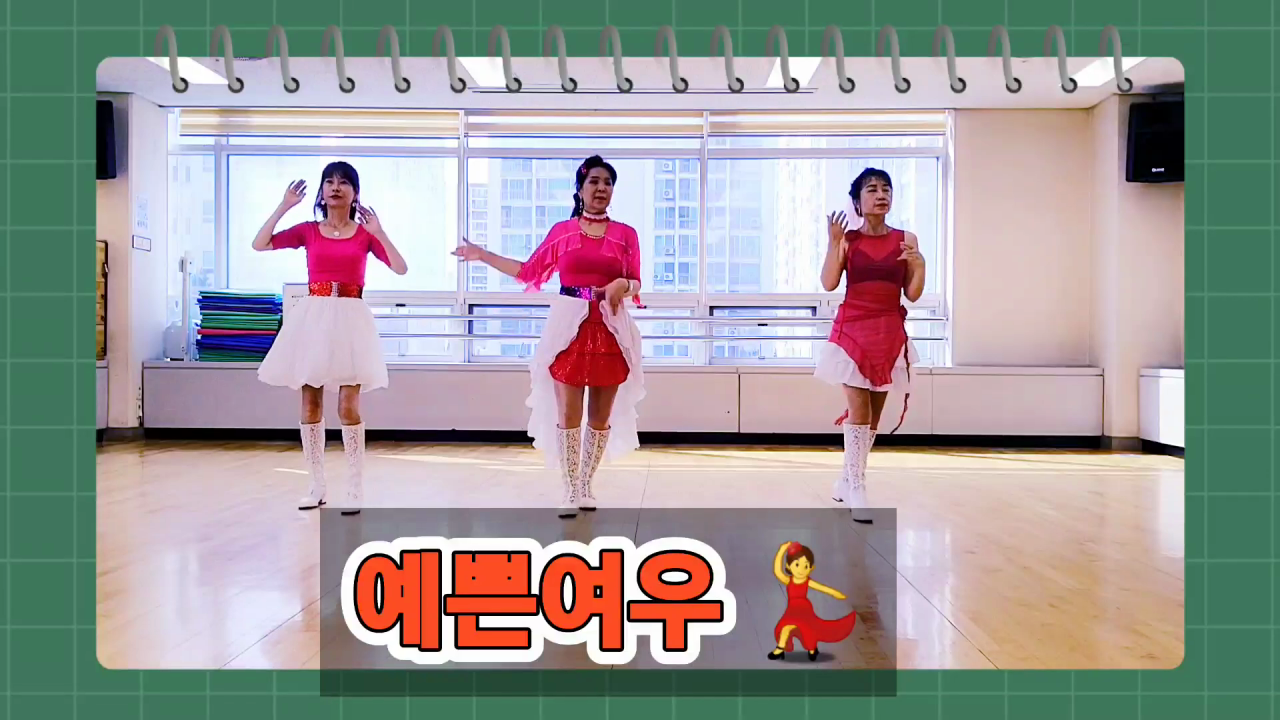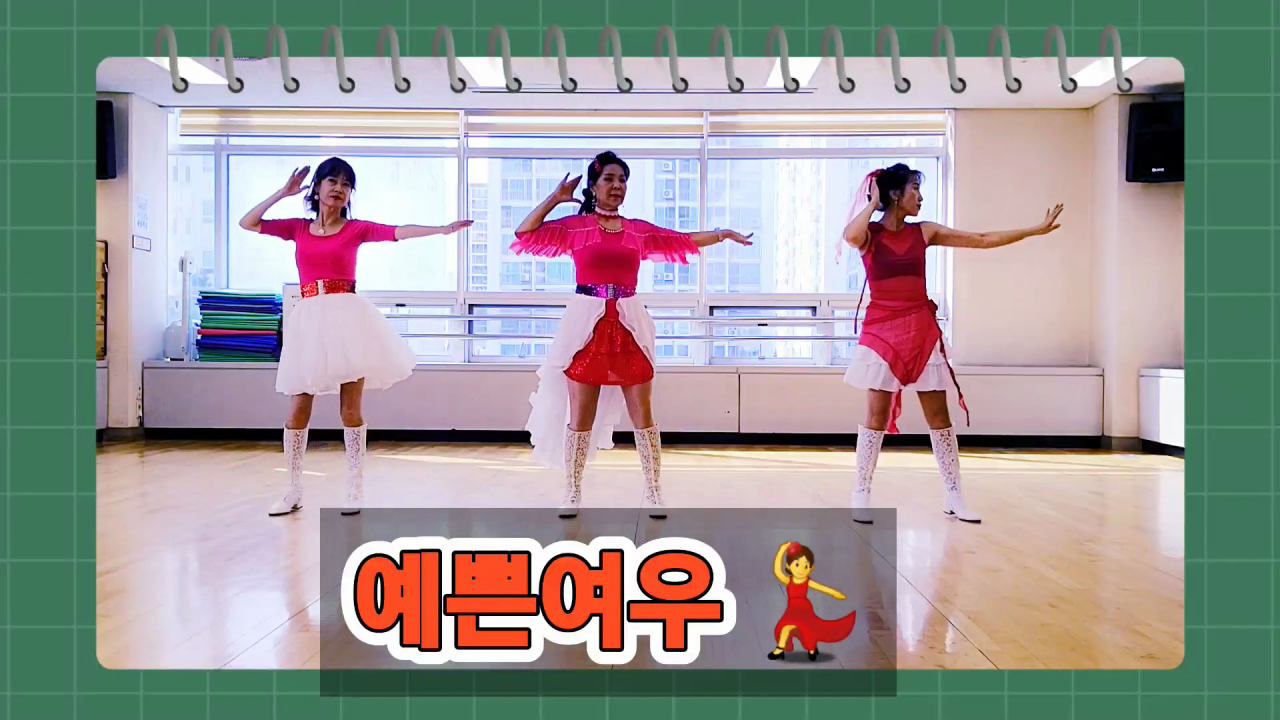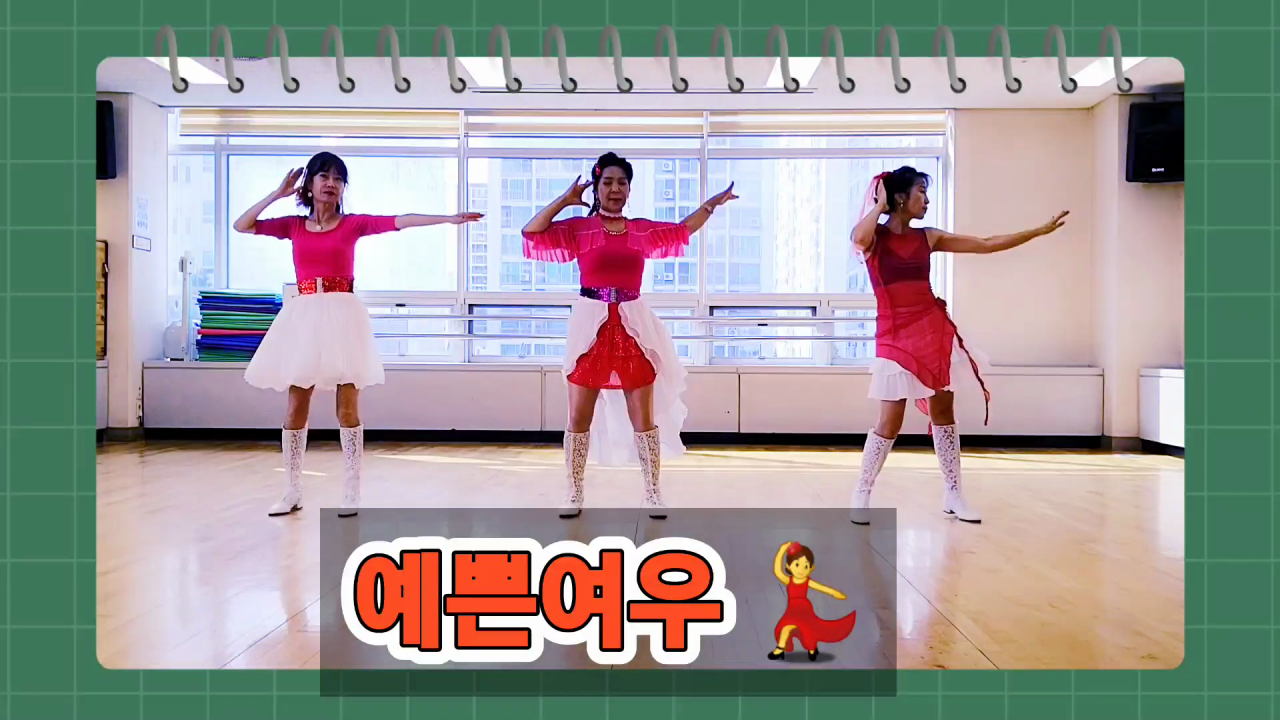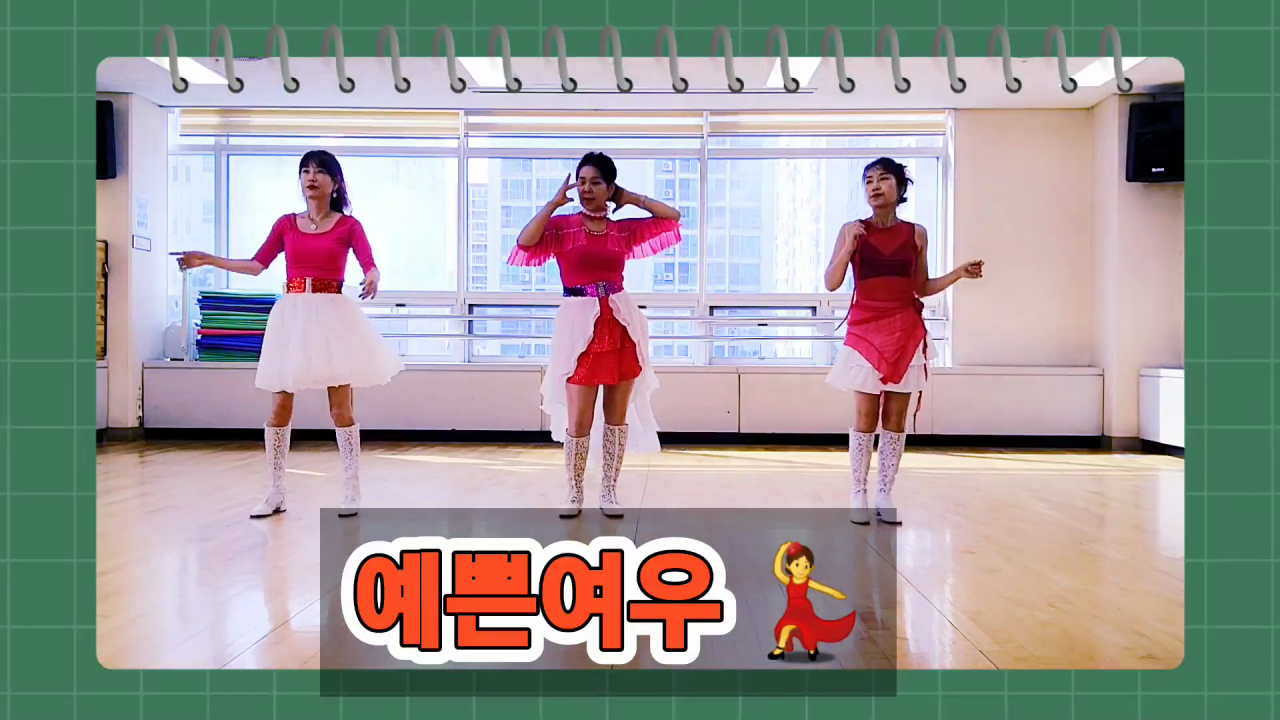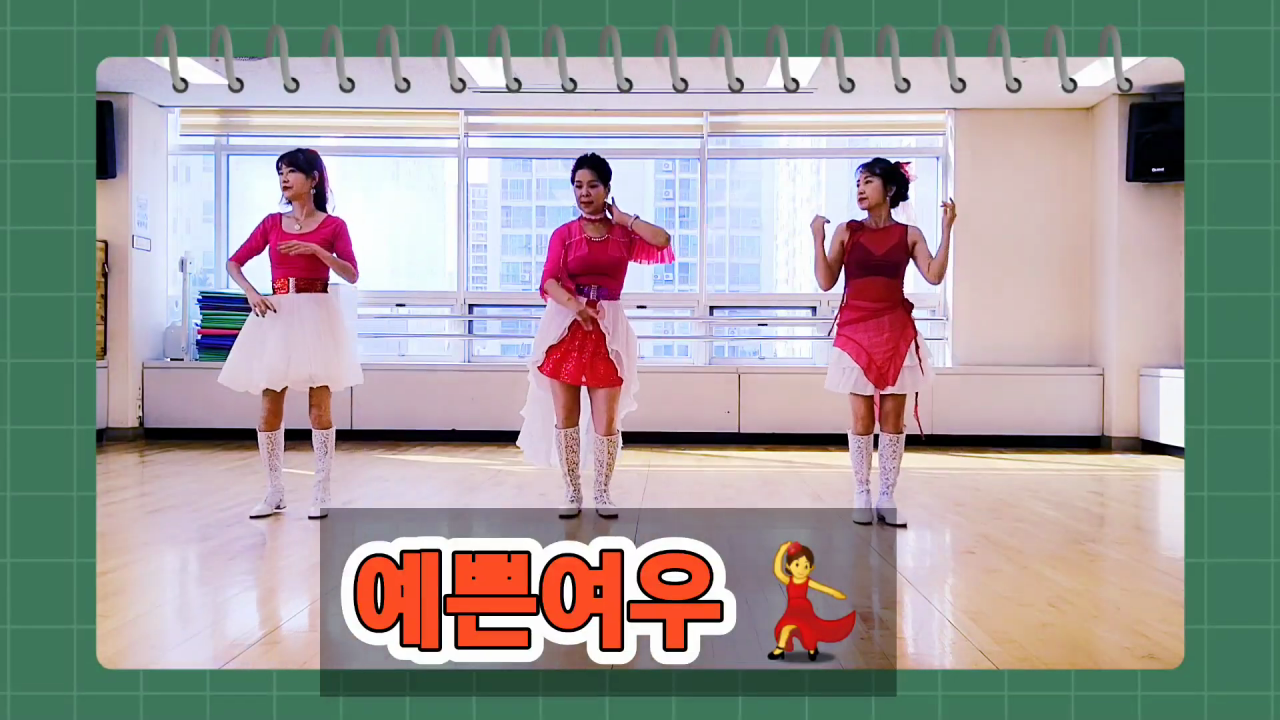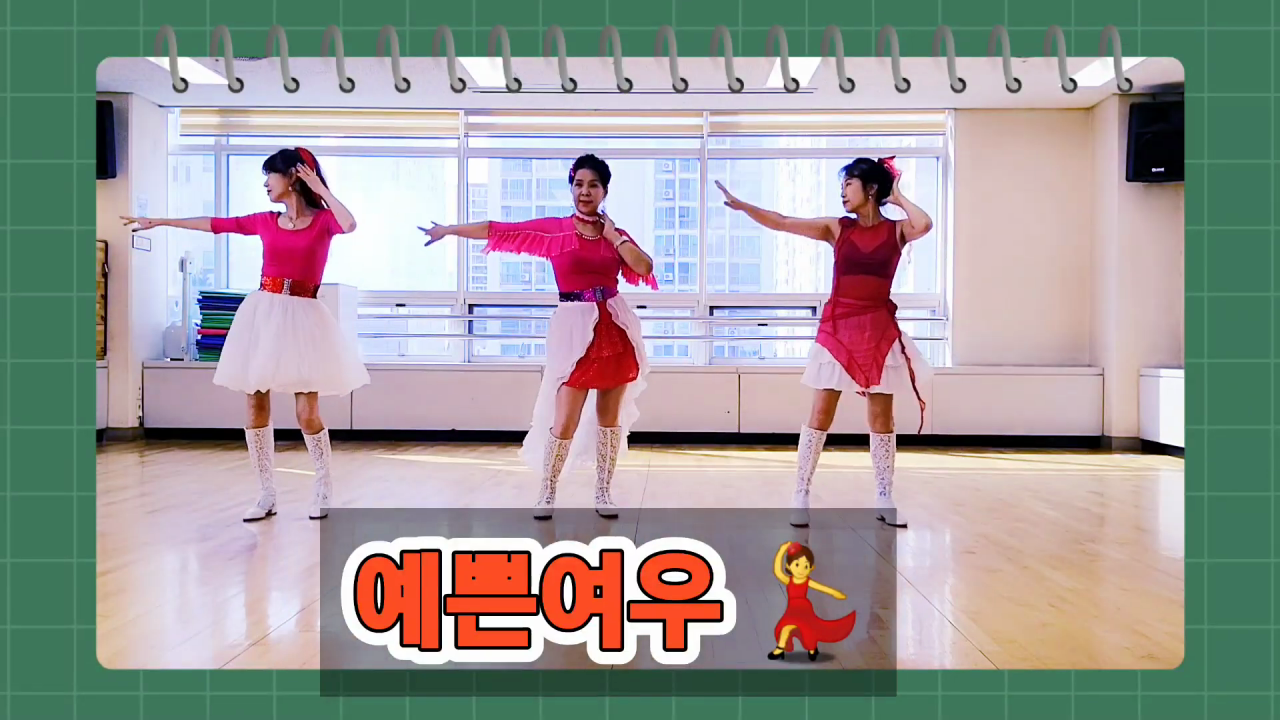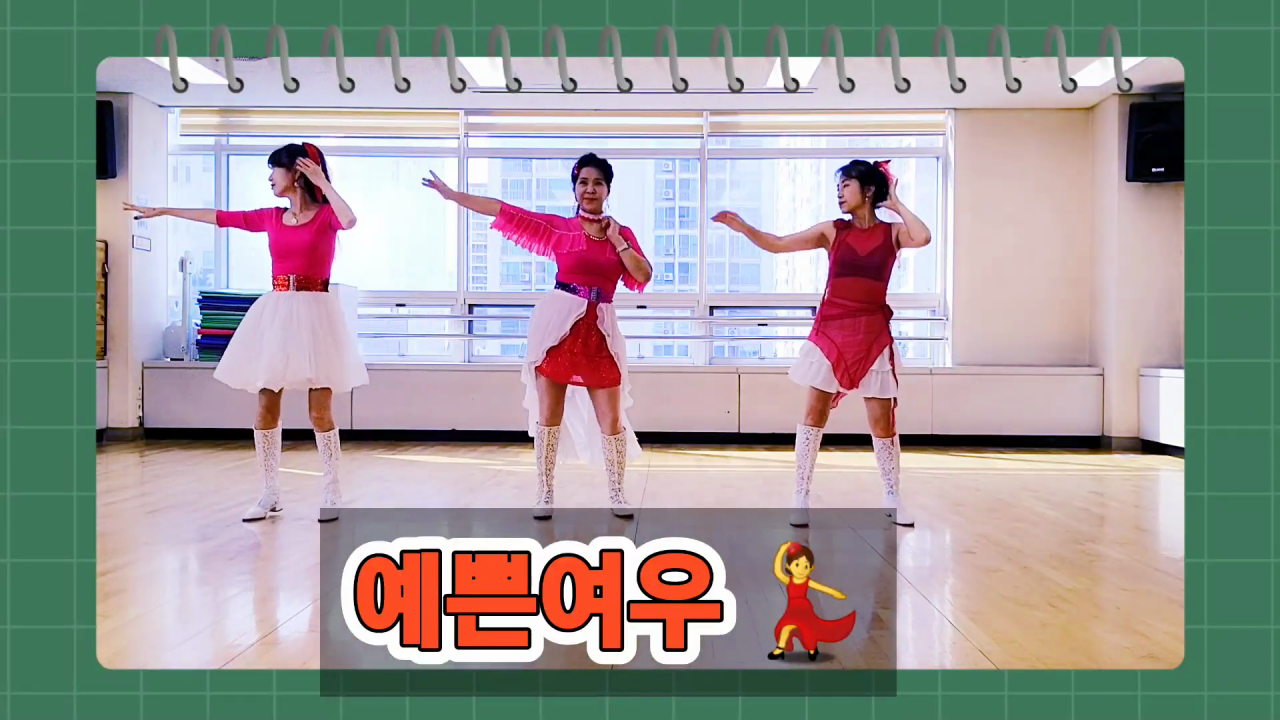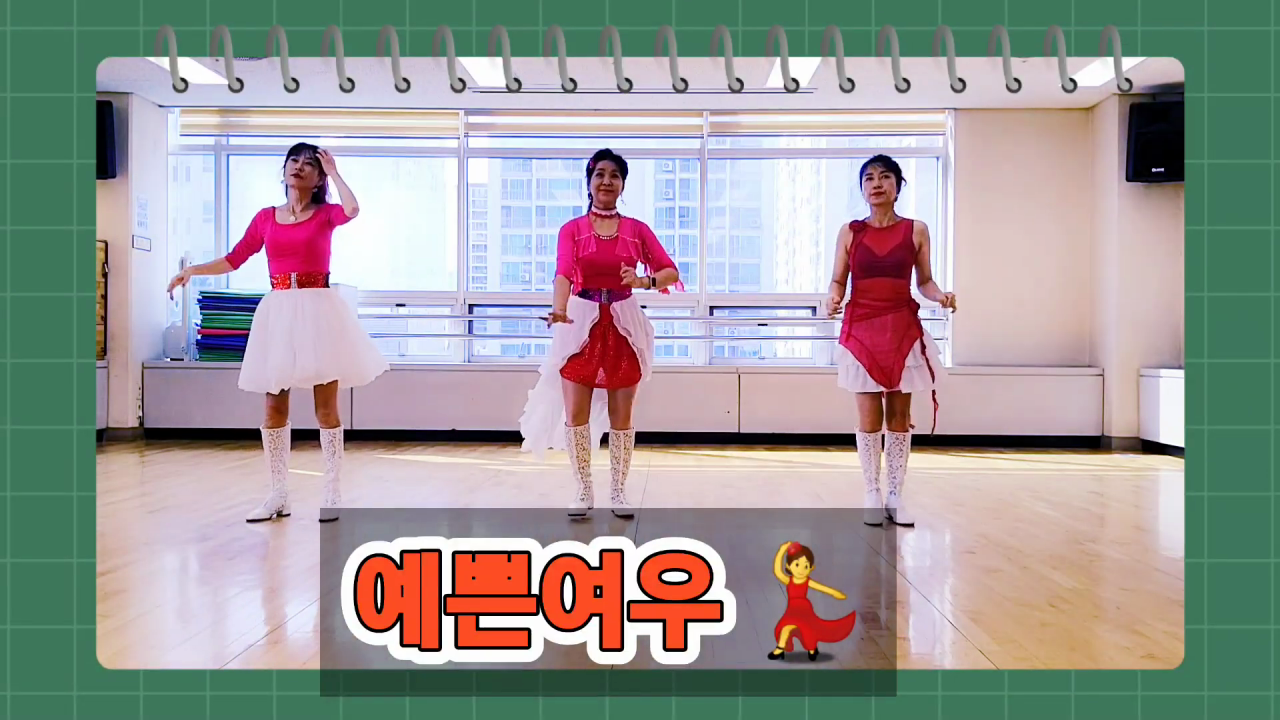
dt=0.4s
person 1, frame 1
left shoulder: (366, 235)
right shoulder: (308, 231)
left elbow: (401, 268)
right elbow: (260, 244)
left wrist: (379, 231)
right wrist: (285, 206)
left hip: (349, 318)
right hip: (312, 317)
left knee: (348, 408)
right knee: (310, 406)
left ankle: (354, 488)
right ankle: (317, 485)
person 1, frame 2
left shoulder: (356, 229)
right shoulder: (297, 228)
left elbow: (401, 231)
right elbow: (247, 223)
left wrist: (442, 229)
right wrist: (283, 193)
left hip: (347, 317)
right hip: (309, 319)
left knee: (350, 411)
right knee: (298, 410)
left ankle: (354, 490)
right ankle: (294, 490)
person 1, frame 3
left shoulder: (353, 224)
right shoulder: (293, 225)
left elbow: (401, 221)
right elbow: (243, 226)
left wrist: (448, 218)
right wrist: (278, 193)
left hip: (342, 314)
right hip: (303, 317)
left knee: (347, 410)
right knee: (296, 409)
left ankle: (351, 490)
right ankle: (293, 491)
person 1, frame 4
left shoulder: (349, 225)
right shoulder: (286, 223)
left elbow: (370, 266)
right elbow: (258, 263)
left wrist: (372, 280)
right wrist: (209, 260)
left hip: (333, 317)
right hip: (292, 315)
left knee: (341, 409)
right knee: (279, 408)
left ankle: (352, 492)
right ankle: (276, 492)
person 1, frame 5
left shoulder: (333, 225)
right shoulder: (271, 224)
left elbow: (352, 273)
right elbow: (234, 262)
left wrist: (315, 249)
right wrist: (249, 291)
left hip: (316, 315)
right hip: (275, 316)
left knee: (319, 411)
right knee: (269, 411)
left ankle: (321, 492)
right ankle: (275, 491)
person 1, frame 6
left shoulder: (324, 220)
right shoulder: (265, 222)
left elbow: (350, 225)
right elbow: (213, 224)
left wrist: (321, 189)
right wrist: (158, 221)
left hip: (302, 317)
right hip: (263, 314)
left knee: (308, 415)
right knee: (256, 410)
left ankle: (323, 489)
right ankle: (267, 494)
person 1, frame 7
left shoulder: (326, 214)
right shoulder: (271, 217)
left elbow: (349, 221)
right elbow: (218, 217)
left wrist: (320, 178)
right wrist: (161, 211)
left hip: (314, 313)
right hip: (274, 312)
left knee: (319, 412)
right knee: (266, 409)
left ankle: (332, 494)
right ankle: (270, 494)
person 1, frame 8
left shoulder: (324, 214)
right shoulder: (265, 217)
left elbow: (352, 210)
right elbow: (233, 260)
left wrist: (332, 172)
right wrist: (192, 270)
left hip: (319, 309)
right hip: (278, 311)
left knee: (326, 408)
right knee: (274, 408)
left ankle: (331, 494)
right ankle: (278, 496)
person 2, frame 1
left shoulder: (626, 234)
right shoulder: (562, 231)
left elbow: (633, 281)
right elbow: (531, 271)
left wrist: (622, 285)
right wrist: (482, 255)
left hip: (609, 329)
right hip: (570, 325)
left knee: (601, 418)
right knee: (567, 416)
left ankle: (584, 485)
right ankle: (569, 489)
person 2, frame 2
left shoulder: (639, 230)
right shoulder: (573, 226)
left elbow: (683, 242)
right elbow: (524, 233)
left wrist: (723, 233)
right wrist: (555, 198)
left hip: (629, 324)
right hip: (586, 323)
left knee: (643, 415)
right knee: (580, 416)
left ankle: (653, 492)
right ankle: (572, 492)
person 2, frame 3
left shoulder: (643, 229)
right shoulder: (578, 228)
left elbow: (683, 230)
right elbow: (531, 232)
left wrist: (711, 203)
right wrist: (565, 200)
left hip: (633, 326)
right hip: (590, 326)
left knee: (643, 418)
right knee: (578, 418)
left ankle: (652, 493)
right ankle: (574, 492)
person 2, frame 4
left shoulder: (625, 230)
right shoulder: (560, 224)
left elbow: (672, 217)
right elbow: (525, 244)
left wrist: (631, 198)
right wrist: (555, 203)
left hip: (620, 322)
right hip: (579, 323)
left knee: (617, 414)
right knee: (578, 418)
left ankle: (609, 490)
right ankle: (574, 492)
person 2, frame 5
left shoulder: (627, 233)
right shoulder: (564, 234)
left elbow: (663, 243)
right elbow: (551, 281)
left wrist: (624, 218)
right wrist: (578, 307)
left hip: (610, 328)
right hip: (566, 327)
left knee: (606, 420)
right knee: (566, 416)
left ankle: (602, 491)
right ankle: (572, 491)
person 2, frame 6
left shoulder: (617, 236)
right shoulder: (551, 230)
left elbow: (645, 269)
right elbow: (496, 229)
left wrist: (612, 236)
right wrist: (448, 229)
left hip: (615, 328)
right hip: (575, 327)
left knee: (609, 417)
right knee: (563, 421)
left ankle: (603, 491)
right ankle: (547, 492)
person 2, frame 7
left shoulder: (622, 233)
right shoulder: (557, 227)
left elbow: (643, 275)
right elbow: (505, 212)
left wrist: (617, 241)
right wrist: (453, 194)
left hip: (598, 329)
right hip: (557, 324)
left knee: (611, 418)
right knee: (548, 414)
left ankle: (617, 492)
right ankle: (545, 492)
person 2, frame 8
left shoulder: (636, 230)
right shoulder: (572, 230)
left elbow: (669, 272)
right elbow: (566, 276)
left wrist: (642, 280)
right wrist: (561, 310)
left hip: (623, 326)
right hip: (581, 325)
left knee: (620, 417)
right knee: (575, 414)
left ankle: (618, 491)
right ankle: (585, 489)
person 3, frame 1
left shoulder: (906, 240)
right shoulder: (846, 240)
left elbow: (913, 294)
right elbow: (829, 283)
left wrist: (917, 266)
right wrist: (838, 237)
left hip: (891, 333)
right hip: (851, 331)
left knee: (873, 420)
right knee: (857, 414)
left ankle: (846, 482)
right ankle: (856, 490)
person 3, frame 2
left shoulder: (924, 232)
right shoulder: (869, 233)
left elbow: (984, 240)
right elbow: (849, 235)
left wrist: (1035, 230)
right wrist: (872, 203)
left hip: (922, 330)
right hip: (882, 332)
left knee: (939, 416)
right knee: (876, 417)
left ankle: (953, 494)
right ankle: (861, 493)
person 3, frame 3
left shoulder: (928, 237)
right shoulder: (874, 235)
left elbow: (986, 244)
right elbow: (857, 239)
left wrist: (1035, 231)
right wrist: (878, 205)
left hip: (936, 332)
right hip: (896, 336)
left knee: (944, 415)
right knee: (889, 424)
left ankle: (953, 495)
right ankle: (862, 493)
person 3, frame 4
left shoulder: (916, 234)
right shoulder: (853, 230)
left elbow: (922, 288)
right elbow: (831, 283)
left wrist: (957, 275)
right wrist: (846, 251)
left hip: (907, 330)
right hip: (866, 330)
left knee: (895, 418)
right knee: (865, 417)
left ankle: (885, 494)
right ankle: (858, 493)
person 3, frame 5
left shoulder: (909, 234)
right shoulder: (847, 230)
left elbow: (934, 276)
right elbow: (825, 282)
left wrist: (946, 228)
right wrist: (818, 239)
left hip: (896, 330)
right hip: (855, 331)
left knee: (893, 418)
right knee: (862, 419)
left ankle: (887, 496)
right ankle: (862, 491)
person 3, frame 6
left shoulder: (897, 230)
right shoulder: (837, 228)
left elbow: (924, 224)
right elbow: (784, 223)
left wrist: (899, 199)
right wrist: (741, 205)
left hip: (880, 329)
right hip: (838, 328)
left knee: (881, 418)
right knee: (820, 415)
left ankle: (885, 497)
right ankle: (802, 492)
person 3, frame 7
left shoulder: (892, 229)
right shoulder: (831, 230)
left elbow: (923, 238)
right elbow: (778, 245)
left wrist: (896, 205)
right wrist: (742, 226)
left hip: (873, 332)
right hip: (830, 330)
left knee: (883, 419)
right knee: (814, 415)
left ankle: (893, 496)
right ankle: (801, 493)
person 3, frame 8
left shoulder: (916, 231)
right shoulder: (850, 232)
left elbow: (924, 282)
right elbow: (838, 281)
left wrist: (941, 297)
right wrist: (834, 301)
left hip: (902, 329)
right hip: (861, 330)
left knee: (899, 417)
right knee: (870, 417)
left ankle: (896, 496)
right ankle: (872, 492)
